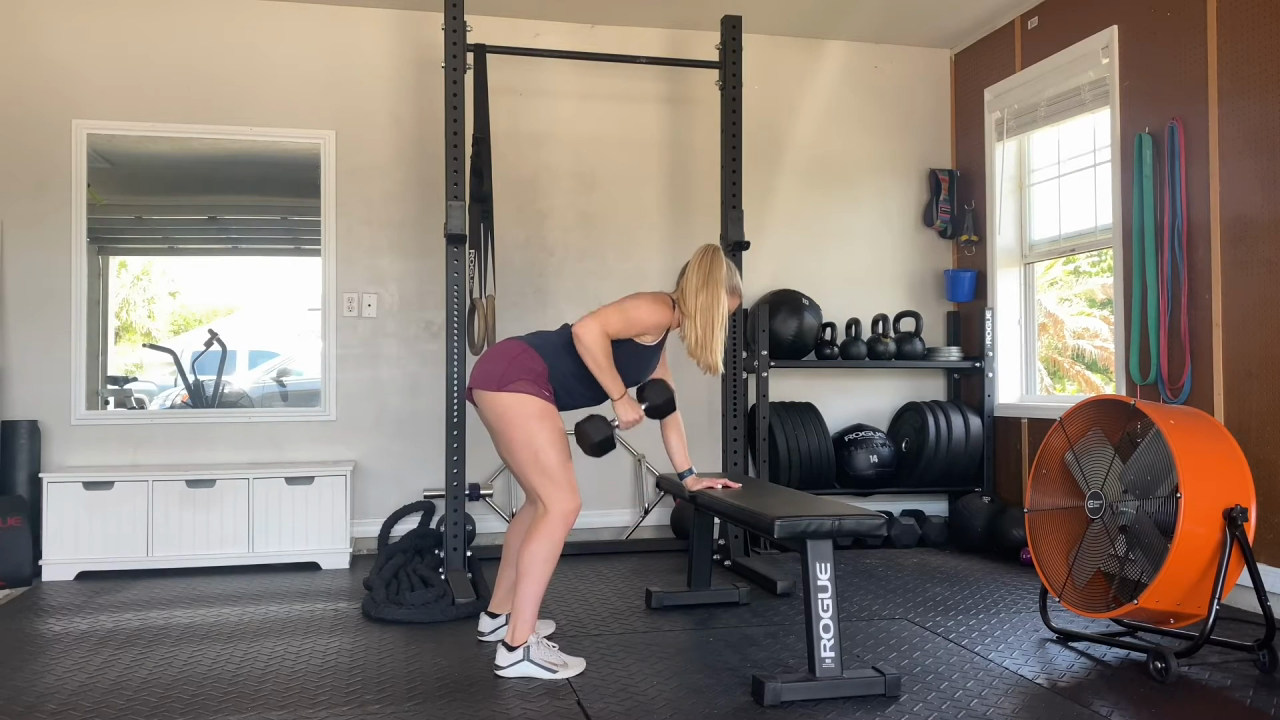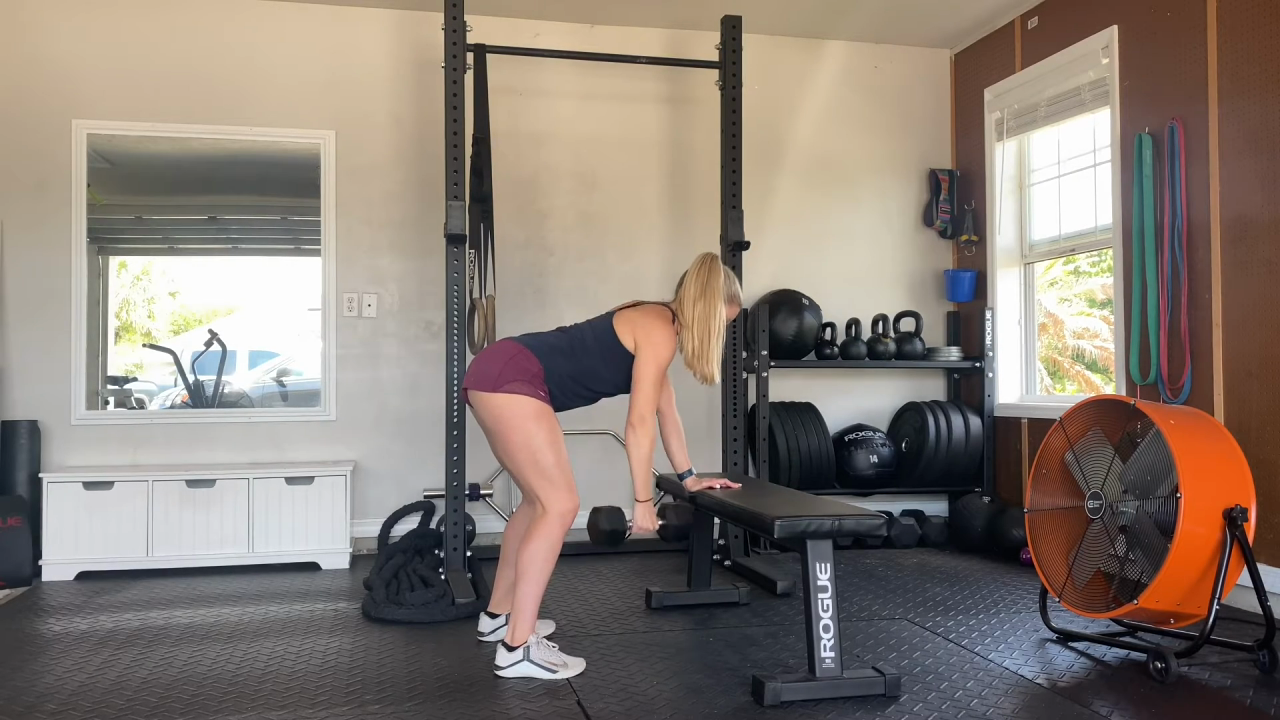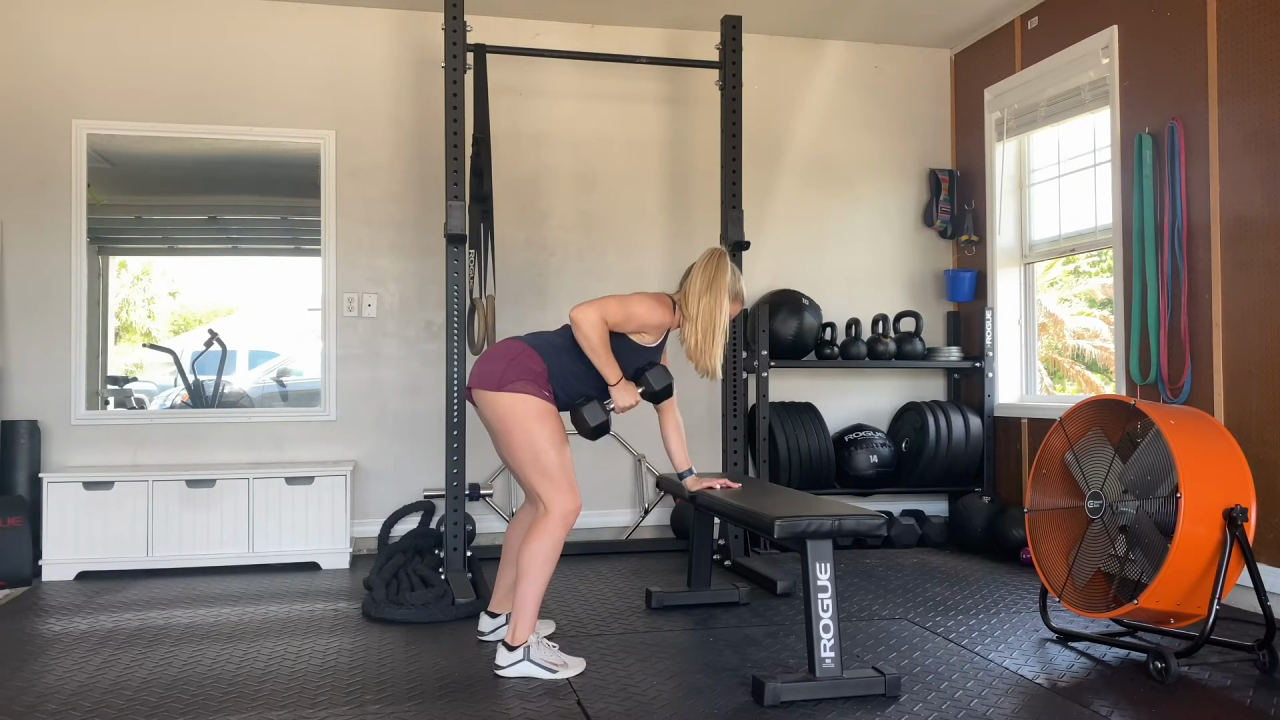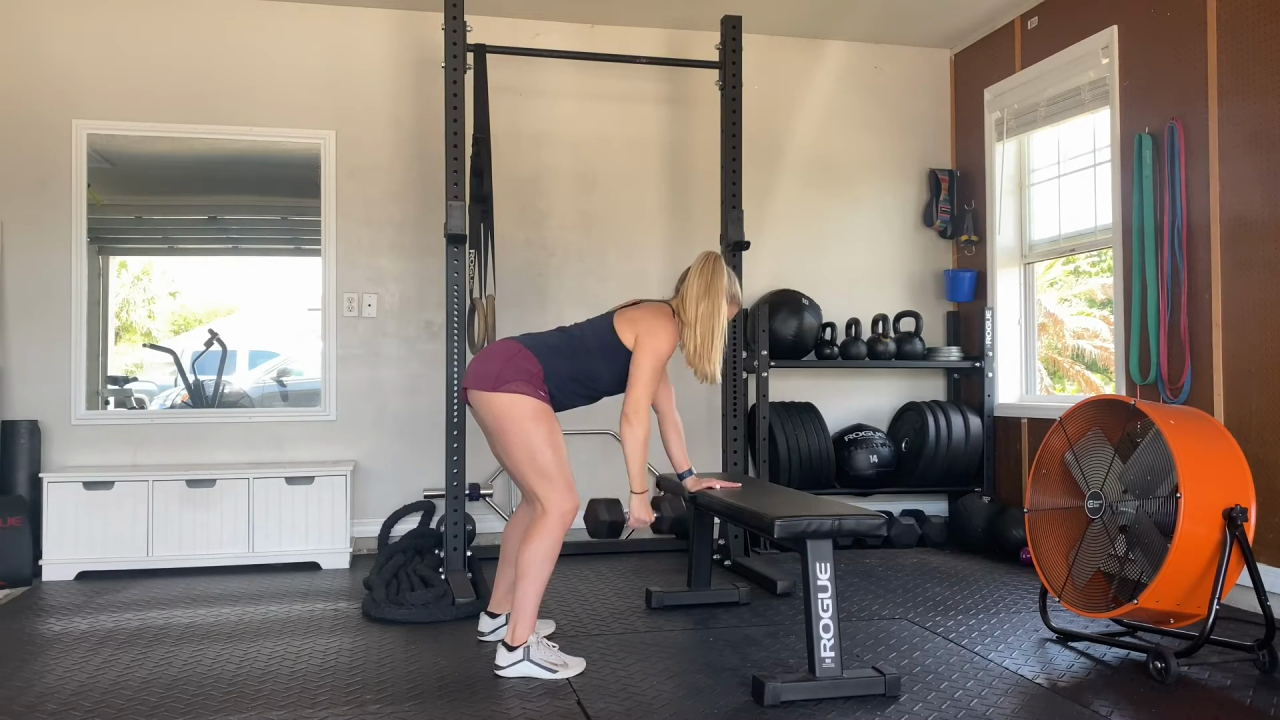
dt=0.5s
person 1, frame 1
left shoulder: (656, 331)
right shoulder: (657, 310)
right elbow: (586, 330)
left wrist: (688, 476)
right wrist: (621, 400)
left hip: (508, 378)
right hip: (516, 376)
left knee: (544, 501)
right knee: (562, 506)
left ankle: (499, 615)
right ankle: (518, 647)
person 1, frame 2
left shoulder: (654, 327)
right shoulder: (660, 329)
left elbow: (666, 410)
right elbow: (639, 422)
left wrist: (688, 477)
right wrist: (644, 501)
left hip: (500, 376)
right hip: (511, 378)
left knee: (540, 501)
right knee: (560, 506)
left ankle: (499, 614)
right ankle: (518, 647)
person 1, frame 3
left shoulder: (657, 333)
right shoulder: (657, 310)
left elbow: (666, 404)
right elbow: (583, 315)
left wrist: (688, 476)
right wrist: (618, 384)
left hip: (507, 377)
right hip: (515, 375)
left knee: (543, 501)
right knee: (562, 506)
left ankle: (499, 614)
right ankle: (517, 648)
person 1, frame 4
left shoulder: (653, 325)
right shoulder: (662, 326)
left elbow: (666, 409)
right elbow: (634, 416)
left wrist: (687, 477)
right wrist: (639, 493)
left hip: (500, 374)
right hip: (511, 377)
left knee: (540, 500)
right knee: (559, 506)
left ankle: (499, 614)
right ankle: (518, 647)
